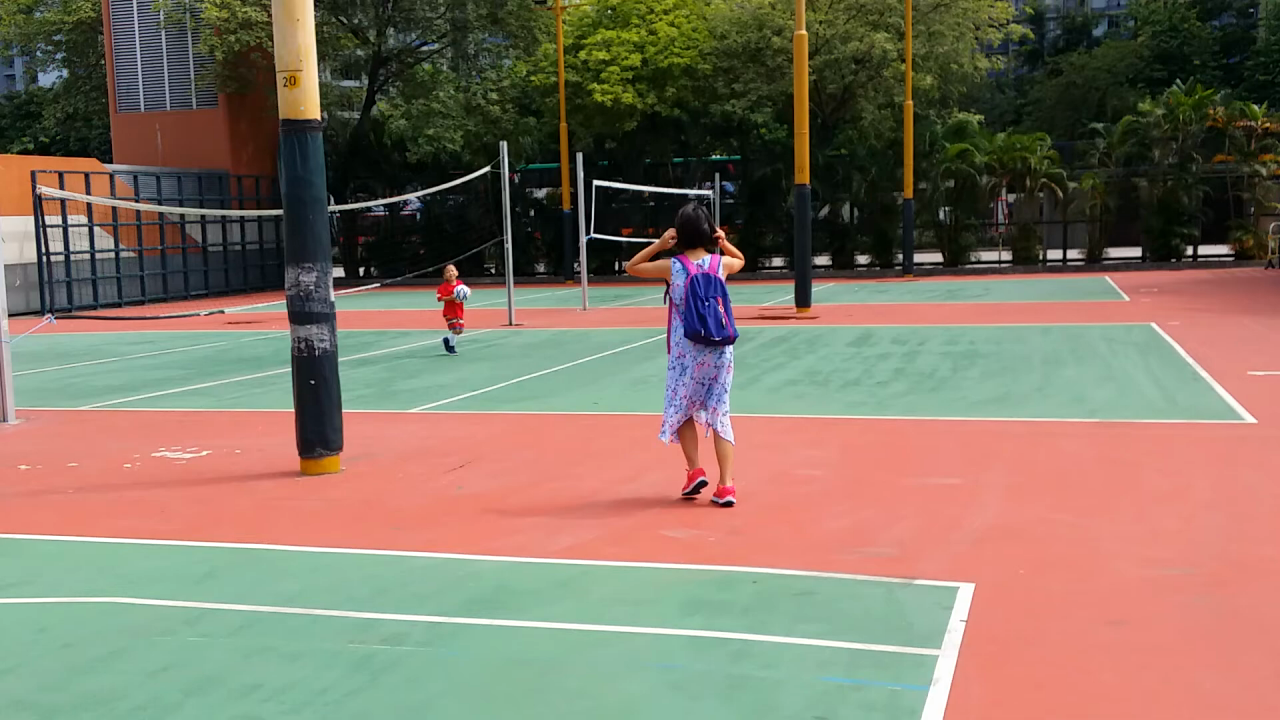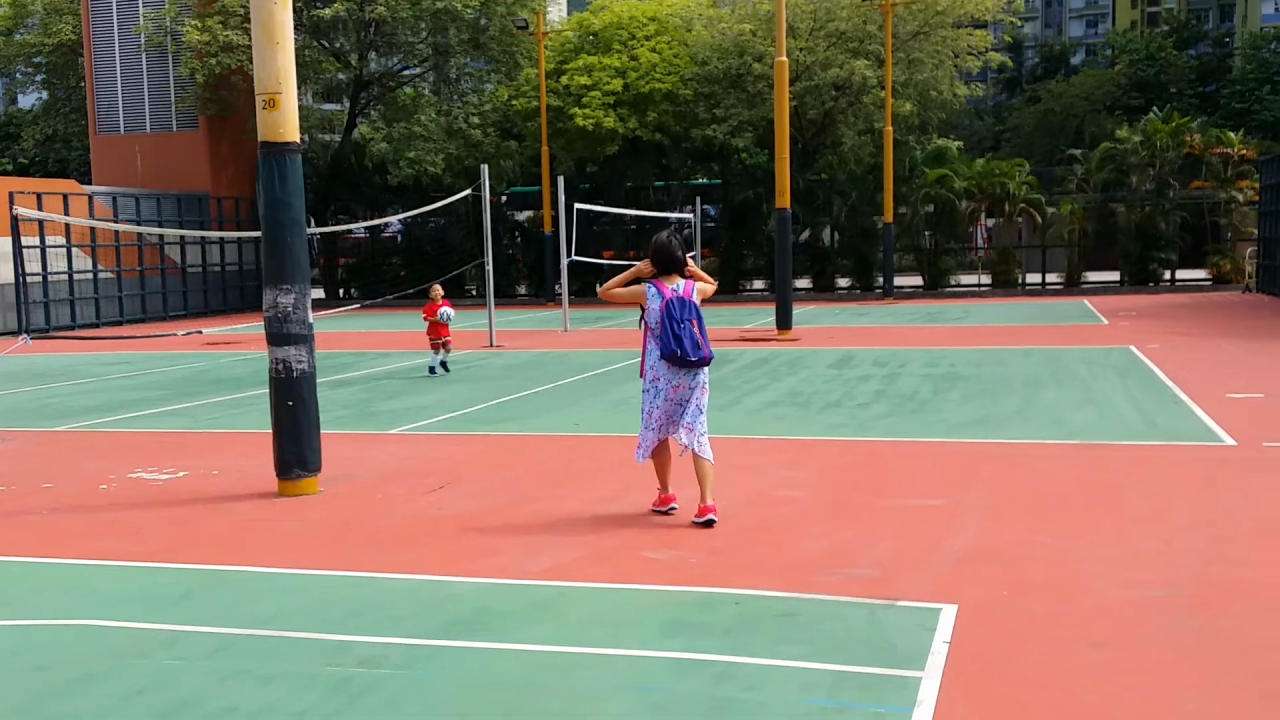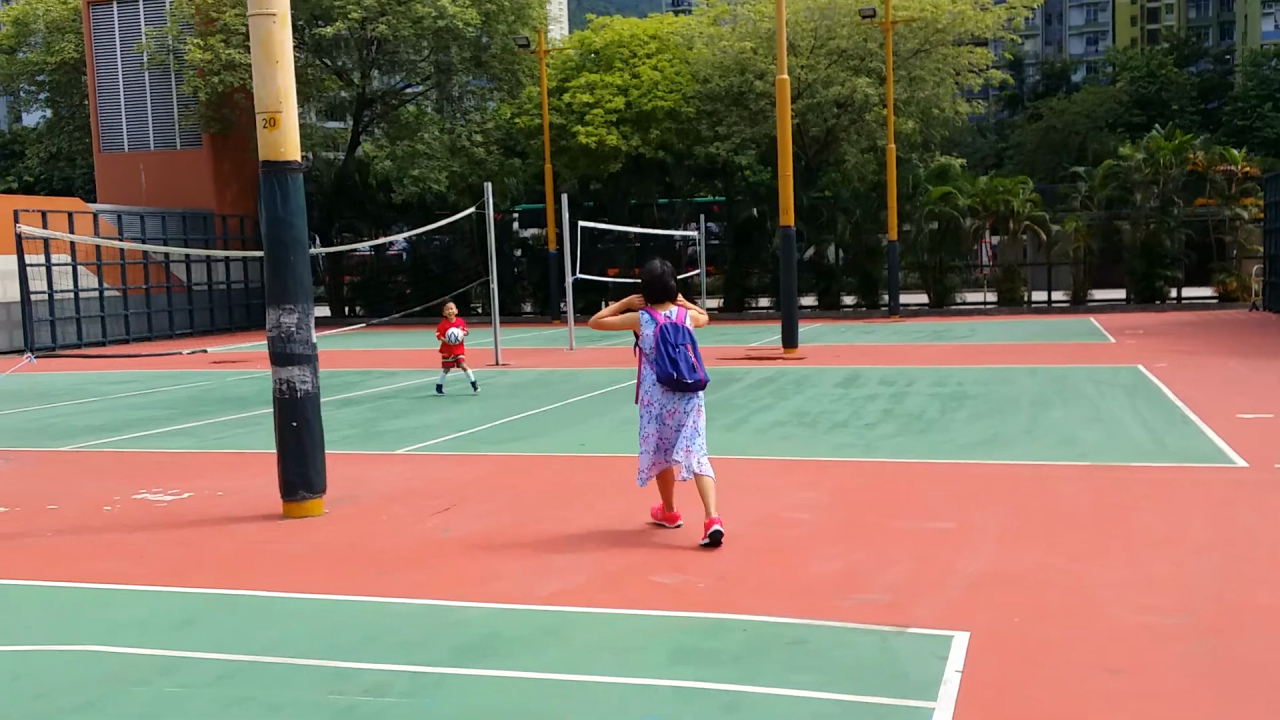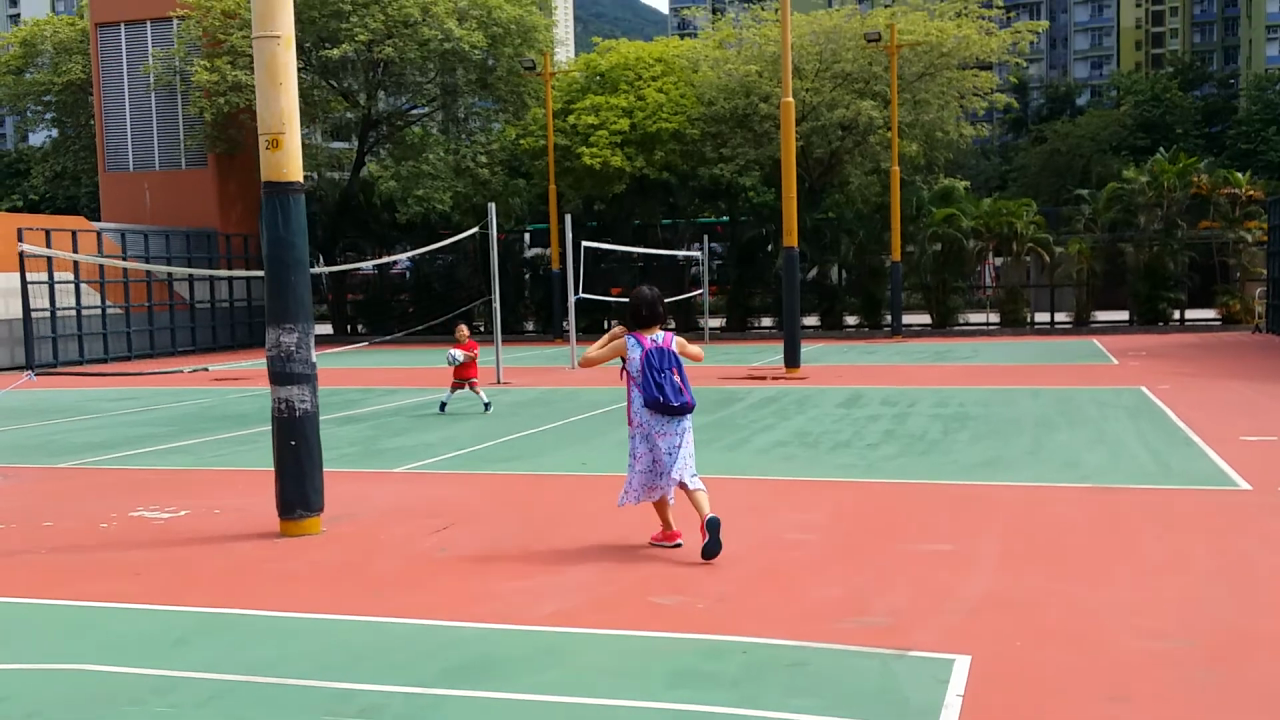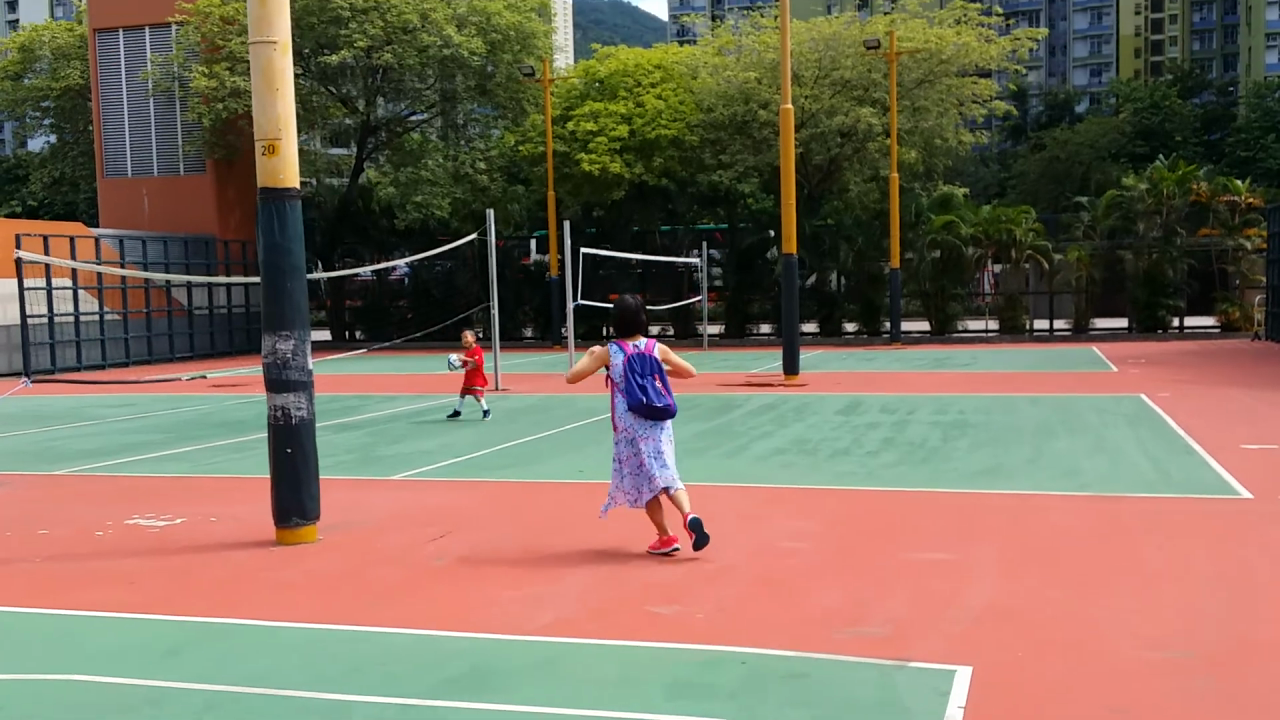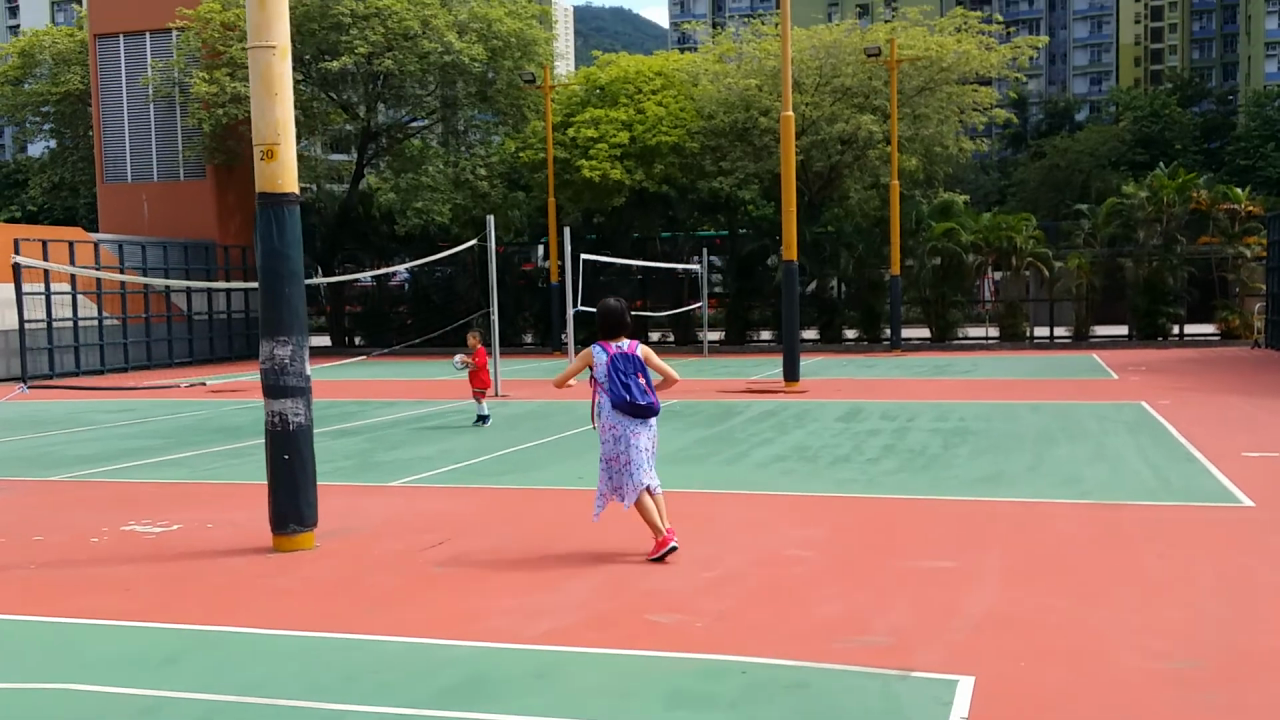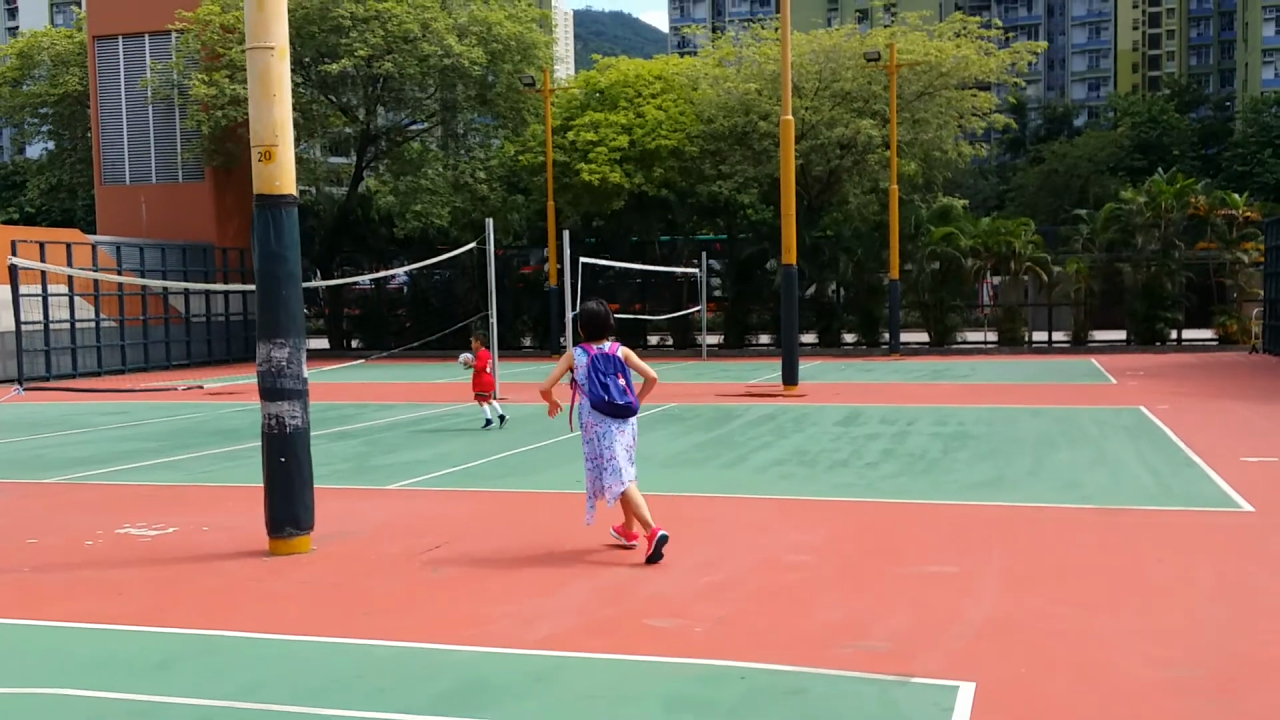
dt=0.1s
person 1, frame 1
left shoulder: (671, 266)
right shoulder: (721, 263)
left elbow: (631, 268)
right elbow: (741, 261)
left wrist: (660, 243)
right wrist: (725, 243)
left hip: (685, 350)
right hip: (719, 348)
left knee: (682, 411)
right knee: (718, 413)
left ankle: (695, 471)
right ankle: (727, 486)
person 1, frame 2
left shoulder: (645, 292)
right shoulder: (695, 289)
left elbow: (603, 293)
right elbow: (713, 285)
left wrist: (634, 271)
right wrist: (695, 271)
left hip: (660, 373)
right hip: (694, 371)
left knee: (657, 432)
right knee: (696, 434)
left ankle: (665, 494)
right ankle: (707, 505)
person 1, frame 3
left shoulder: (638, 319)
right shoulder: (685, 316)
left elbow: (595, 322)
right elbow: (705, 317)
left wrist: (626, 303)
right wrist: (684, 304)
left hip: (656, 397)
right hip: (689, 394)
left knee: (659, 454)
right knee: (695, 455)
left ankle: (668, 511)
right ankle: (712, 519)
person 1, frame 4
left shoulder: (626, 344)
right shoulder: (674, 341)
left elbow: (585, 360)
right elbow: (699, 355)
left wrist: (609, 336)
left hip: (645, 420)
right hip: (677, 417)
left knee: (650, 475)
right knee: (686, 474)
left ankle: (669, 531)
right ankle: (707, 518)
person 1, frame 5
left shoulder: (609, 352)
right shoulder: (657, 348)
left elbow: (571, 378)
right elbow: (690, 372)
left wrist: (588, 356)
left hip: (629, 425)
right hip: (659, 422)
left knee: (639, 482)
right knee: (667, 478)
left ankle: (667, 537)
right ankle: (689, 518)
person 1, frame 6
left shoulder: (592, 353)
right shoulder: (641, 350)
left elbow: (557, 383)
right elbow: (673, 378)
left wrist: (570, 381)
left hip: (614, 425)
right hip: (643, 420)
left knee: (634, 481)
right knee: (646, 476)
left ankle: (663, 538)
right ankle: (665, 528)
person 1, frame 7
left shoulder: (574, 355)
right shoulder: (621, 351)
left elbow: (545, 389)
right elbow: (652, 378)
left wrist: (552, 403)
right wrist: (636, 402)
left hip: (596, 424)
right hip: (623, 420)
left knee: (618, 479)
right knee: (623, 473)
left ankle: (652, 530)
right ankle: (629, 528)
